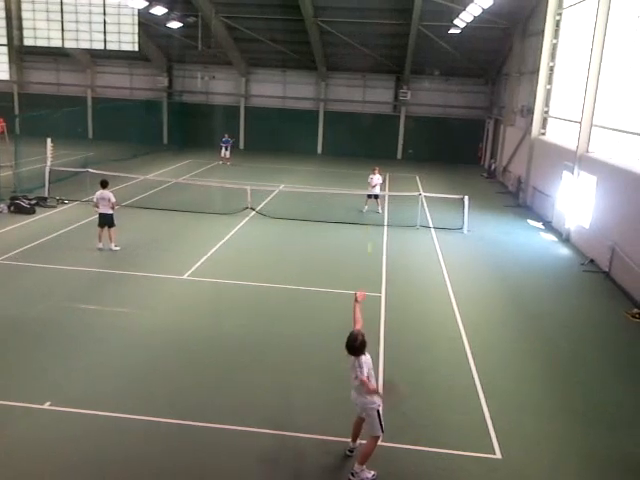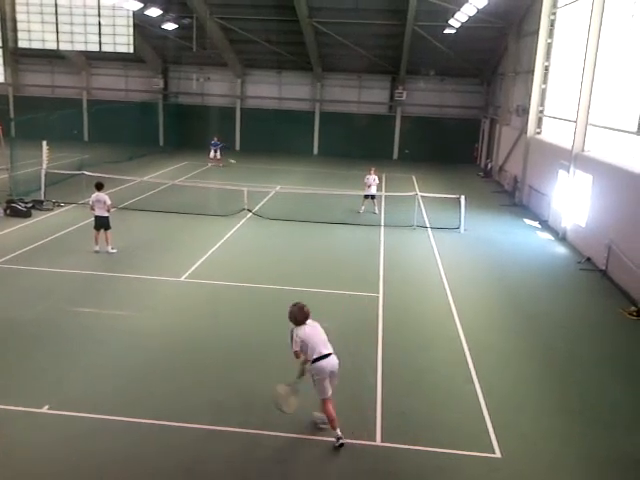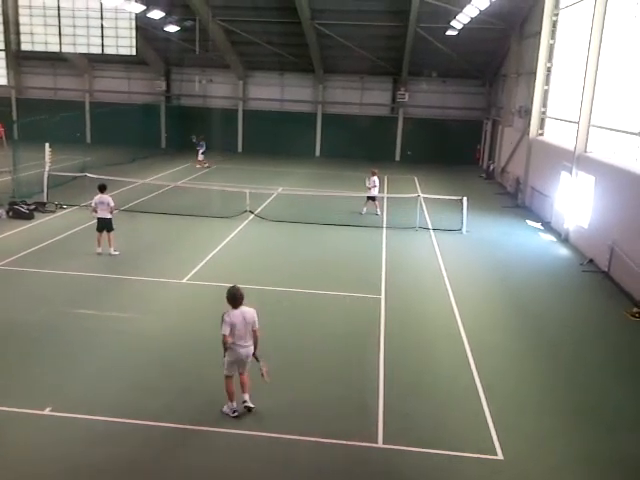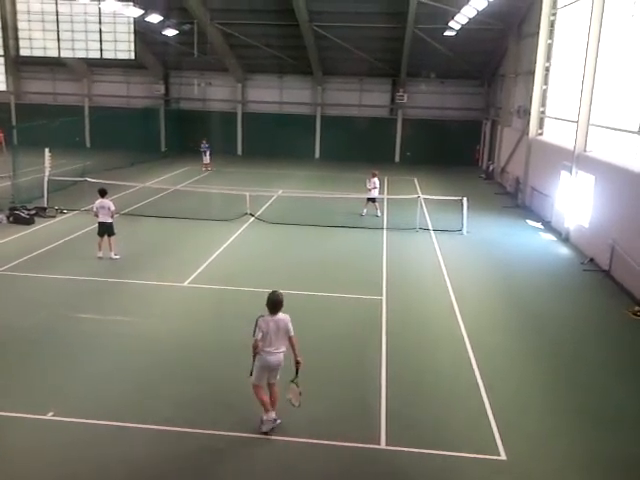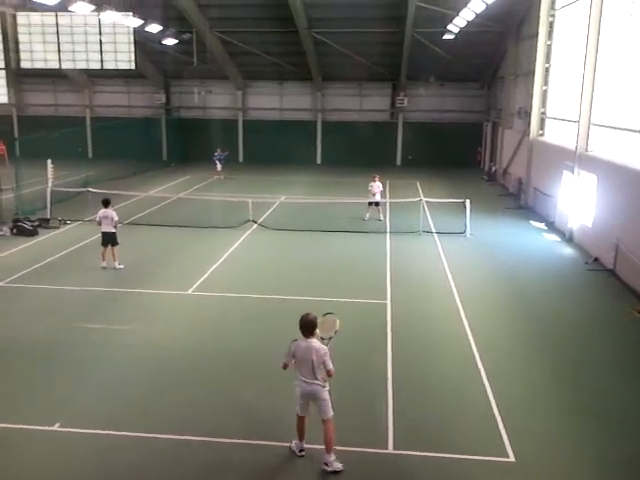
dt=1s
person 1, frame 1
left shoulder: (356, 353)
right shoulder: (361, 360)
left elbow: (357, 323)
right elbow: (362, 380)
left wrist: (357, 303)
right wrist: (372, 389)
left hip: (359, 397)
right hip: (369, 402)
left knee: (361, 418)
right knee: (374, 437)
left ankle: (352, 446)
person 1, frame 2
left shoulder: (296, 332)
right shoulder: (313, 323)
left elbow: (297, 355)
left wrist: (302, 366)
left hip: (320, 366)
right hip: (332, 360)
left knee: (326, 401)
right knee: (326, 394)
left ankle: (338, 435)
right ankle: (323, 417)
person 1, frame 3
left shoulder: (227, 316)
right shoulder: (252, 312)
left elbow: (226, 340)
right elbow: (256, 335)
left wrist: (225, 351)
right wrist: (255, 350)
left hip: (233, 351)
right hip: (248, 350)
left knee: (228, 377)
right knee: (243, 372)
left ankle: (232, 407)
right ankle: (246, 399)
person 1, frame 4
left shoulder: (262, 321)
right shoulder: (286, 319)
left elbow: (256, 344)
right elbow: (292, 339)
left wrist: (255, 353)
right wrist: (297, 356)
left hip: (264, 357)
right hip: (279, 357)
left knee: (257, 387)
right knee: (273, 386)
left ankle: (271, 416)
right ankle: (270, 417)
person 1, frame 5
left shoulder: (295, 345)
right shoulder: (322, 349)
left elbow: (285, 366)
right elbow: (330, 373)
left wrist: (295, 363)
right wrist: (326, 370)
left hip: (302, 386)
right hip: (319, 388)
left knee: (300, 417)
right knee: (328, 422)
left ankle: (299, 446)
right ankle: (329, 461)
